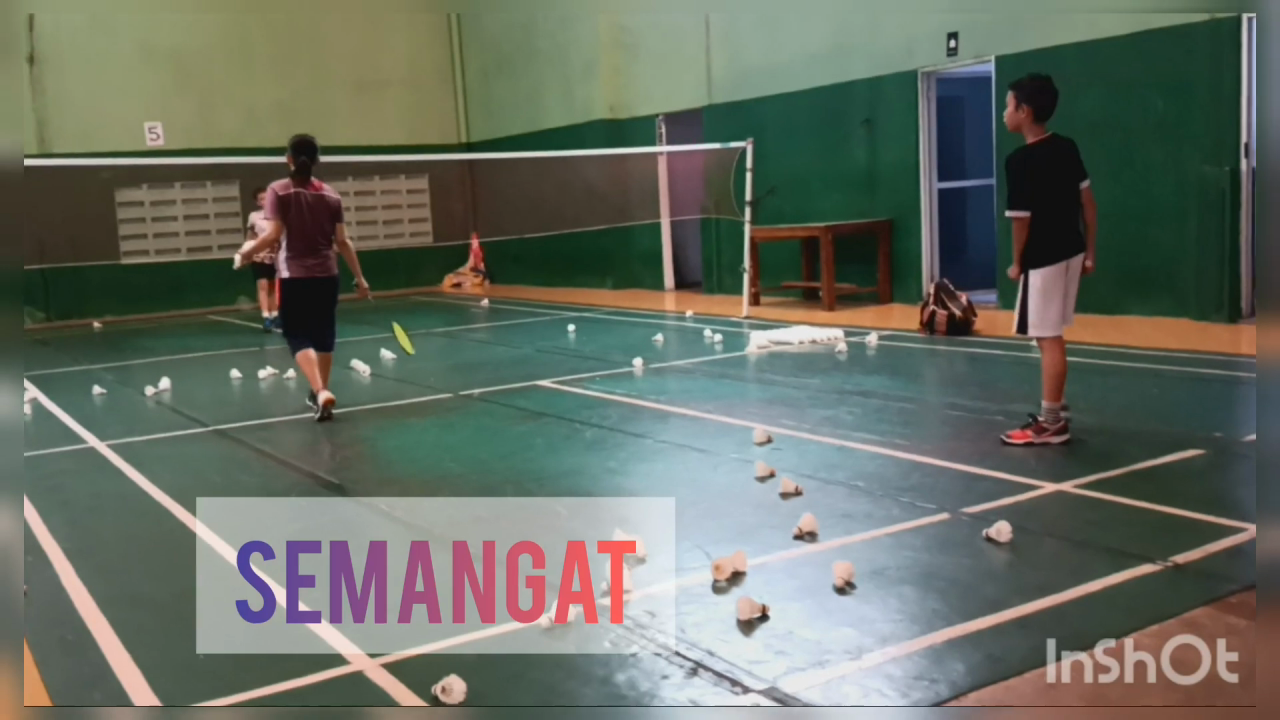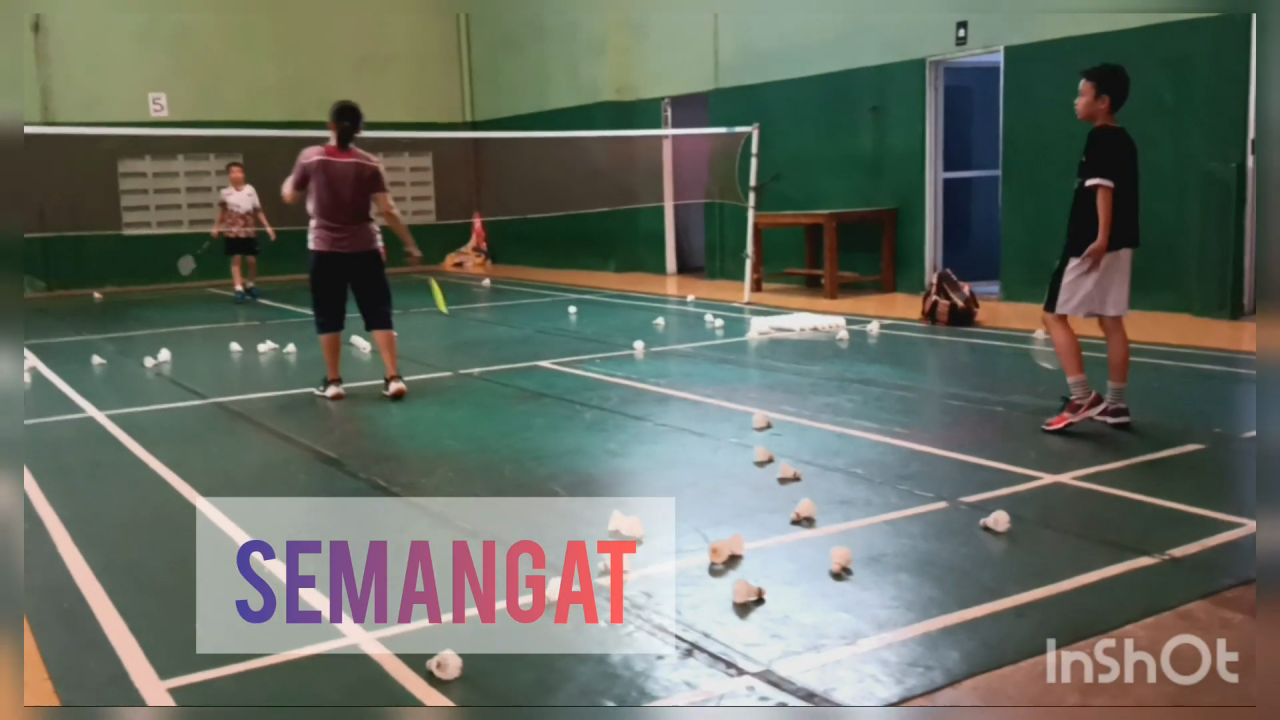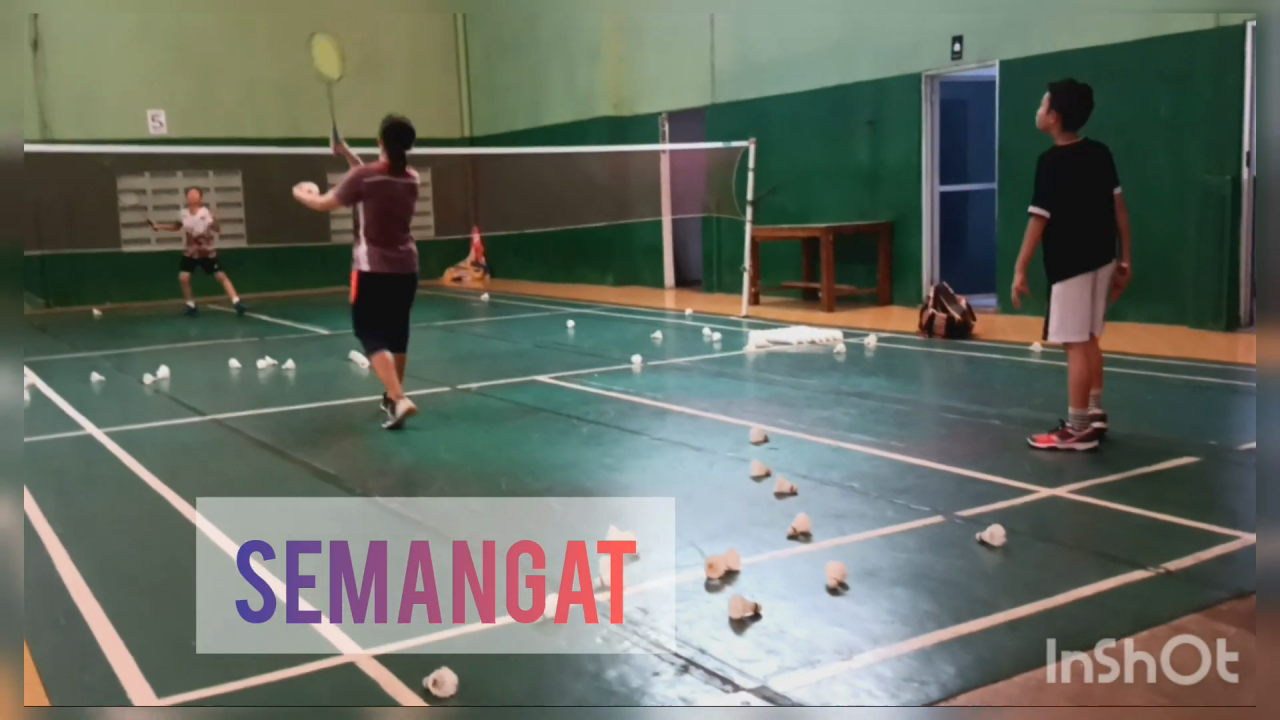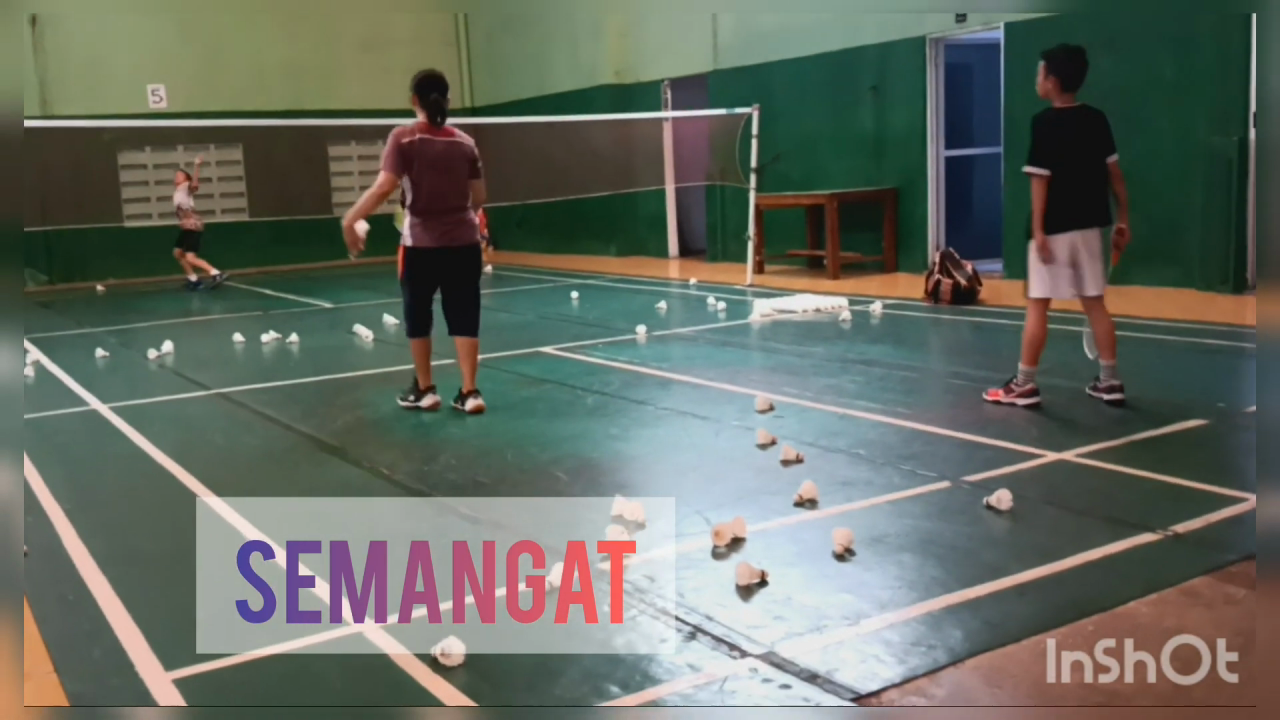
dt=1s
person 1, frame 1
left shoulder: (1020, 160)
right shoulder: (1067, 147)
left elbow: (1021, 219)
right elbow: (1087, 201)
left wrist: (1017, 263)
right wrist: (1089, 251)
left hip: (1043, 258)
right hip: (1070, 251)
left knee: (1048, 337)
right knee: (1051, 334)
left ankle: (1050, 423)
right ankle: (1055, 406)
person 1, frame 2
left shoulder: (1100, 138)
right shoulder: (1124, 141)
left elbow: (1103, 190)
left wrist: (1101, 238)
left hip: (1091, 246)
right hip: (1120, 246)
left knee: (1054, 316)
right knee: (1112, 323)
left ankle: (1082, 397)
right ankle: (1115, 404)
person 1, frame 3
left shoulder: (1051, 161)
right shoulder: (1100, 153)
left elbow: (1039, 219)
right elbow: (1119, 208)
left wrist: (1020, 270)
right wrist: (1124, 257)
left hip: (1071, 264)
right hip: (1101, 258)
left knee: (1075, 343)
right knee: (1089, 339)
left ankle: (1078, 429)
right ankle: (1095, 412)
person 1, frame 4
left shoulder: (1045, 122)
right shoulder: (1097, 120)
left elbow: (1040, 180)
right elbow: (1114, 173)
left wrist: (1039, 231)
right wrist: (1122, 220)
left hip: (1055, 229)
right hip: (1090, 225)
left knee: (1038, 304)
right knee: (1094, 302)
left ankle: (1024, 384)
right ankle: (1110, 381)
person 2, frame 1
left shoulder: (279, 190)
right shoulder: (330, 195)
left elbow: (272, 235)
right elbow: (342, 241)
left wrist: (248, 250)
right wrist: (359, 277)
left hip: (294, 275)
right hip: (326, 275)
left knee: (298, 336)
right knee: (323, 335)
left ankle: (321, 391)
right ankle: (321, 392)
person 2, frame 2
left shoulder: (310, 157)
right shoulder: (370, 164)
left elbow: (290, 194)
right elbow: (387, 210)
left wrist: (288, 185)
right wrist: (410, 244)
left hip: (325, 249)
right hip: (365, 249)
left knee: (329, 318)
right knee: (378, 313)
left ankle: (332, 382)
right ankle: (393, 378)
person 2, frame 3
left shoulder: (363, 177)
right shoulder: (412, 179)
left elbow: (325, 203)
left wrist: (301, 192)
right wrist: (348, 155)
left hip: (372, 268)
right hip: (406, 268)
left knee: (371, 336)
right knee: (397, 334)
left ankle: (399, 398)
right ankle: (394, 397)
person 2, frame 4
left shoulder: (403, 138)
right shoulder: (465, 142)
left elbow: (383, 188)
right elbow: (479, 197)
left wrist: (350, 220)
left hip: (422, 242)
right hip: (465, 241)
left knee: (418, 316)
right knee: (464, 315)
left ankle: (424, 389)
right ankle: (470, 392)
